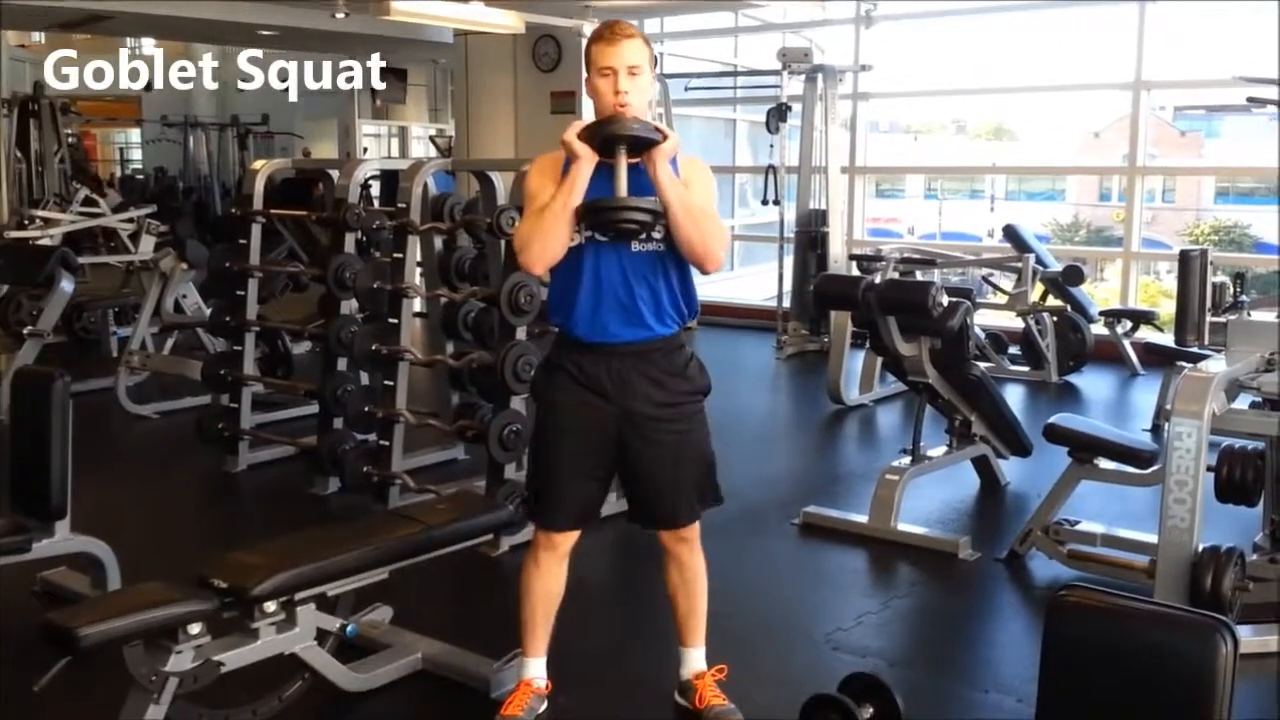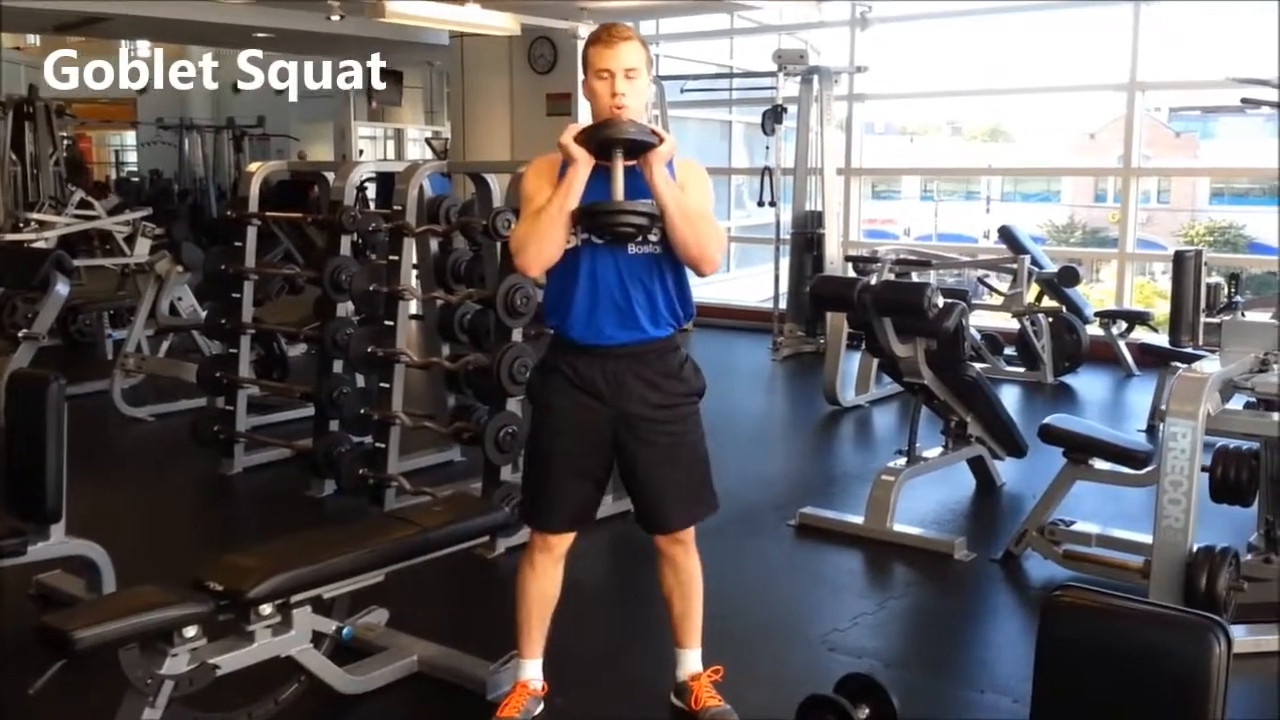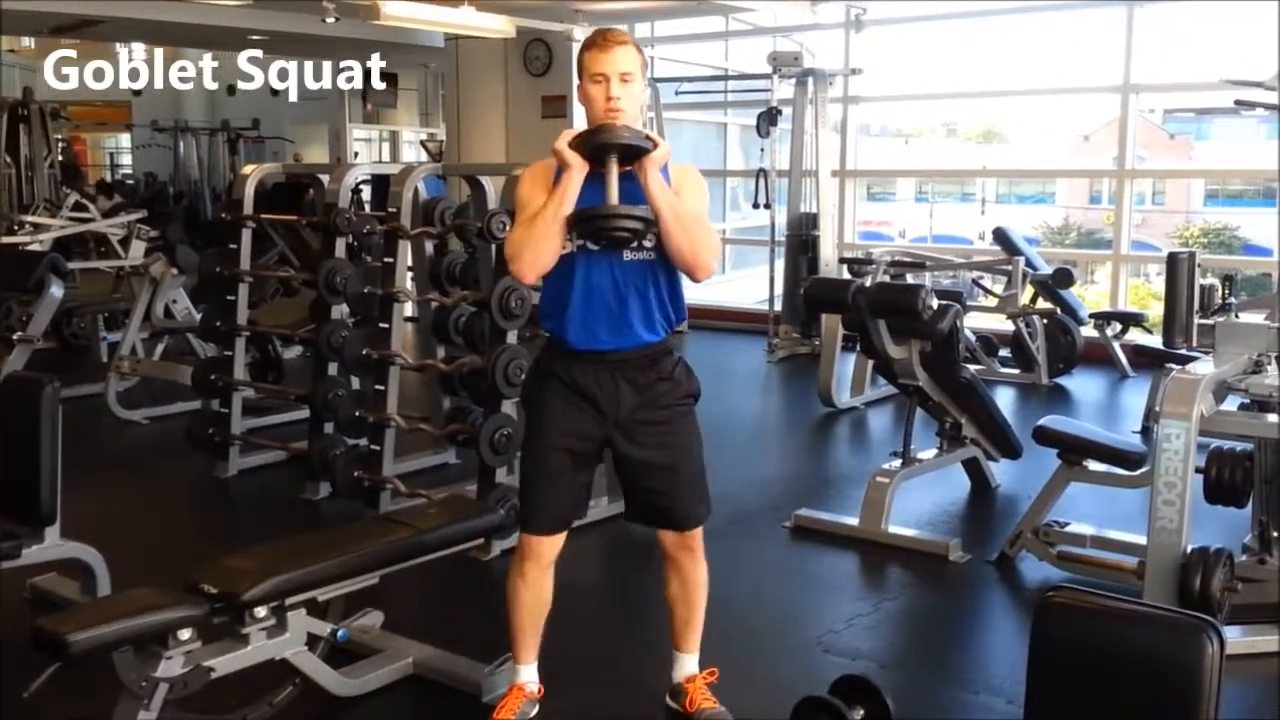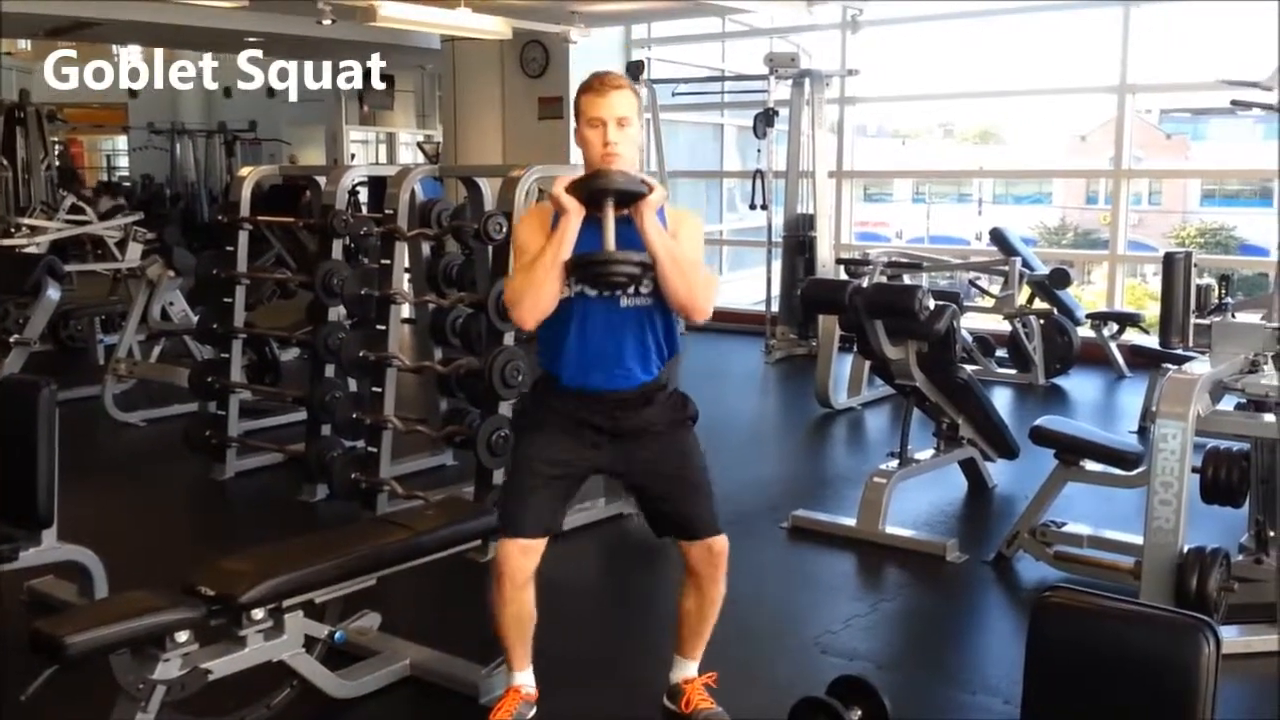
dt=0.2s
person 1, frame 1
left shoulder: (687, 167)
right shoulder: (553, 167)
left elbow: (711, 256)
right elbow: (534, 258)
left wrist: (659, 169)
right wrist: (584, 166)
left hip: (662, 369)
right hip: (579, 370)
left knee: (680, 533)
right knee: (553, 536)
person 1, frame 2
left shoulder: (683, 170)
right shoulder: (550, 169)
left elbow: (707, 259)
right elbow: (530, 260)
left wrist: (656, 172)
right wrist: (580, 169)
left hip: (657, 371)
right hip: (574, 372)
left knee: (676, 536)
right knee: (549, 538)
person 1, frame 3
left shoulder: (679, 176)
right shoulder: (544, 175)
left elbow: (701, 264)
right elbow: (525, 266)
left wrist: (650, 178)
right wrist: (574, 175)
left hip: (651, 376)
right hip: (568, 377)
left knee: (683, 538)
right knee: (538, 544)
person 1, frame 4
left shoulder: (674, 218)
right shoulder: (543, 218)
left elbow: (698, 307)
right elbow: (525, 313)
left wrist: (647, 220)
right wrist: (572, 220)
left hip: (648, 407)
right hip: (564, 407)
left knee: (709, 550)
right knee: (513, 558)
